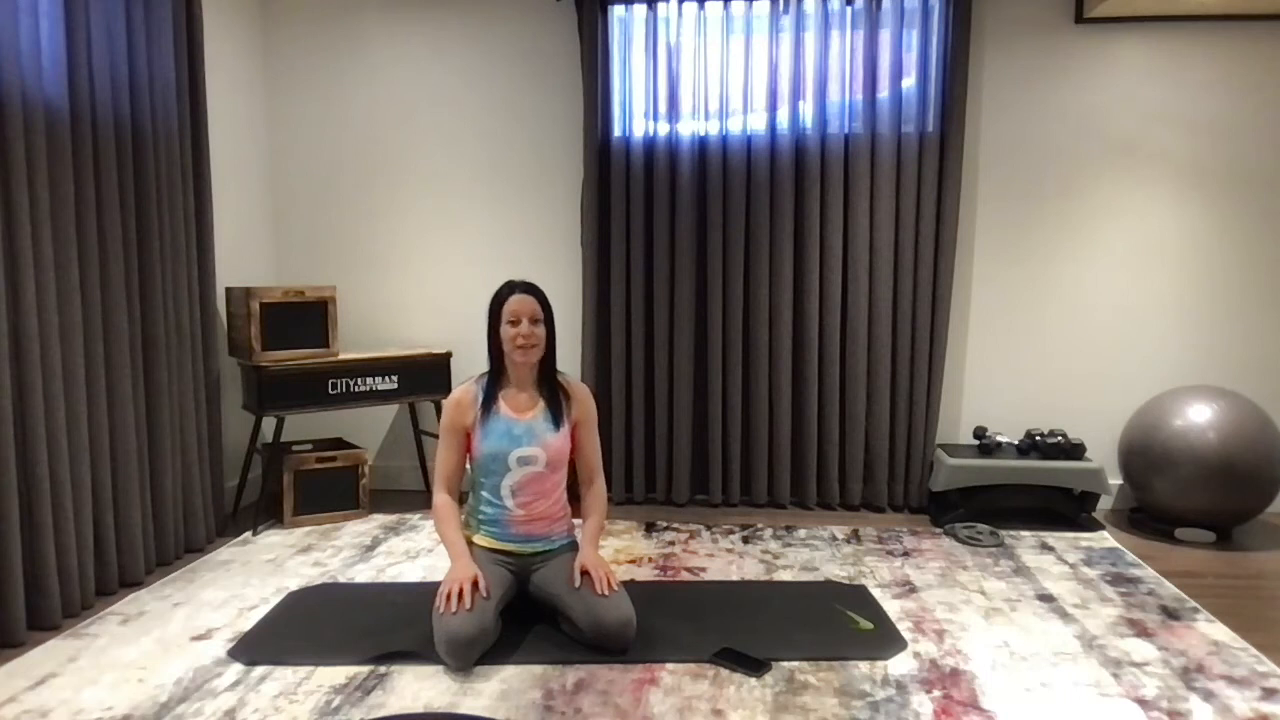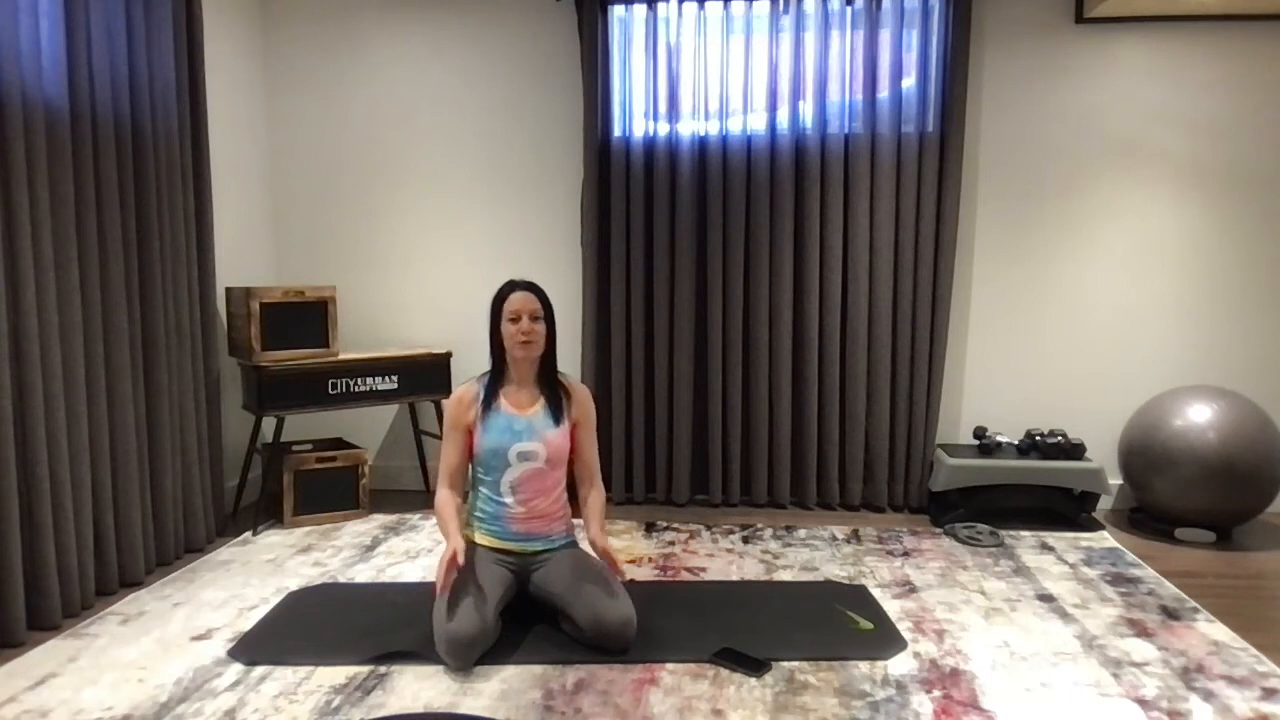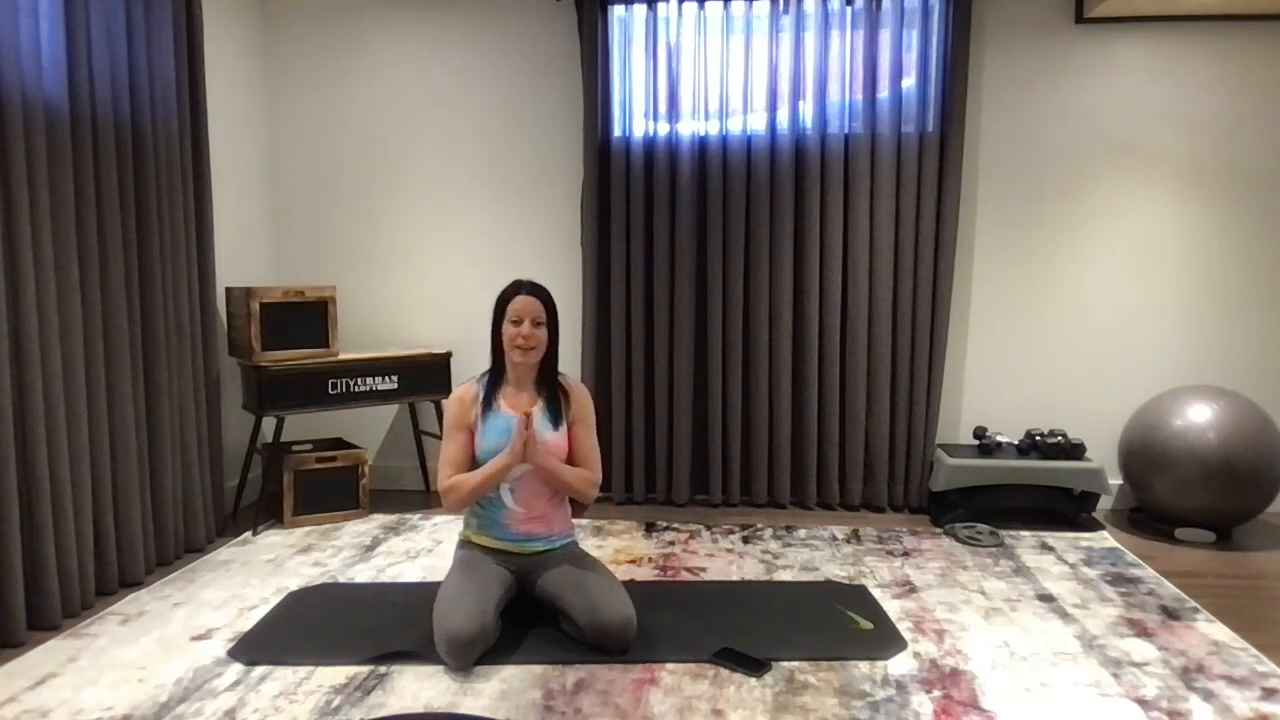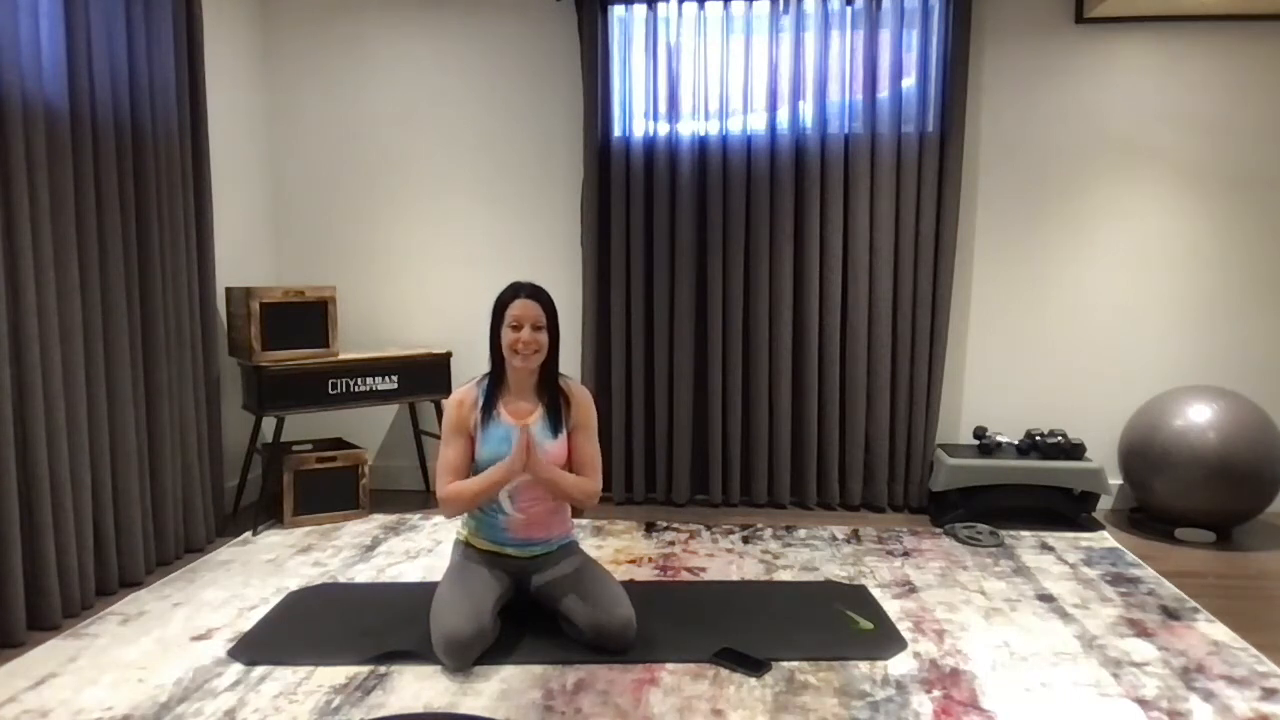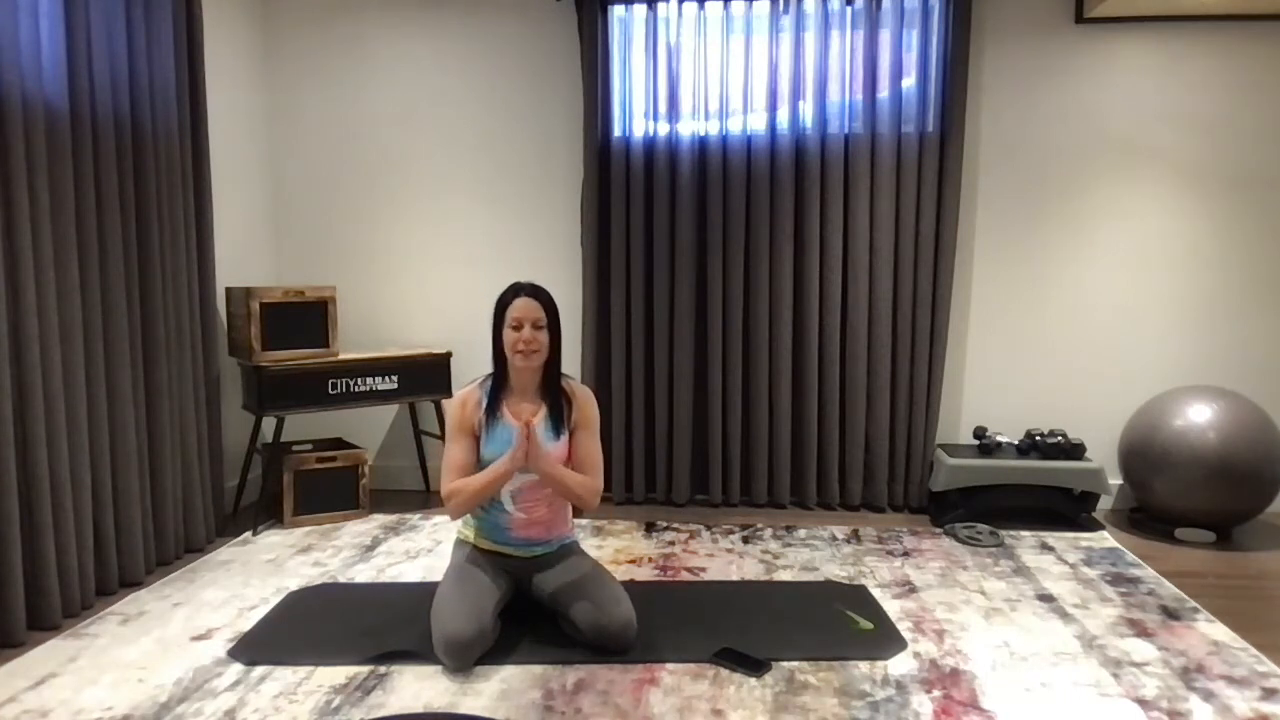
dt=1s
person 1, frame 1
left shoulder: (574, 397)
right shoulder: (465, 402)
left elbow: (593, 481)
right elbow: (444, 492)
left wrist: (590, 545)
right wrist: (460, 558)
left hip: (556, 547)
right hip: (487, 548)
left knee: (617, 628)
right knee: (458, 641)
left ankle: (537, 597)
right ankle: (501, 601)
person 1, frame 2
left shoulder: (574, 397)
right shoulder: (467, 400)
left elbow: (590, 481)
right elbow: (448, 487)
left wrist: (596, 531)
right wrist: (454, 538)
left hip: (555, 547)
right hip: (487, 547)
left knee: (618, 627)
right knee: (458, 642)
left ankle: (536, 597)
right ankle: (501, 600)
person 1, frame 3
left shoulder: (572, 396)
right shoulder: (467, 400)
left elbow: (590, 488)
right elbow: (450, 495)
left wrist: (538, 456)
right wrist: (509, 456)
left hip: (555, 548)
right hip: (485, 549)
left knee: (618, 628)
right knee: (459, 642)
left ankle: (536, 596)
right ankle: (506, 597)
person 1, frame 4
left shoulder: (574, 400)
right shoulder: (465, 403)
left elbow: (590, 492)
right elbow: (447, 500)
left wrist: (538, 467)
right wrist: (509, 466)
left hip: (555, 550)
right hip: (483, 551)
left knee: (618, 629)
right knee: (456, 644)
left ankle: (538, 597)
right ankle: (502, 600)
person 1, frame 5
left shoulder: (577, 400)
right shoulder: (469, 403)
left elbow: (591, 495)
right elbow: (453, 502)
left wrist: (539, 461)
right wrist: (512, 460)
left hip: (555, 550)
right hip: (484, 550)
left knee: (618, 630)
right knee: (456, 645)
left ankle: (536, 596)
right ankle: (504, 597)
